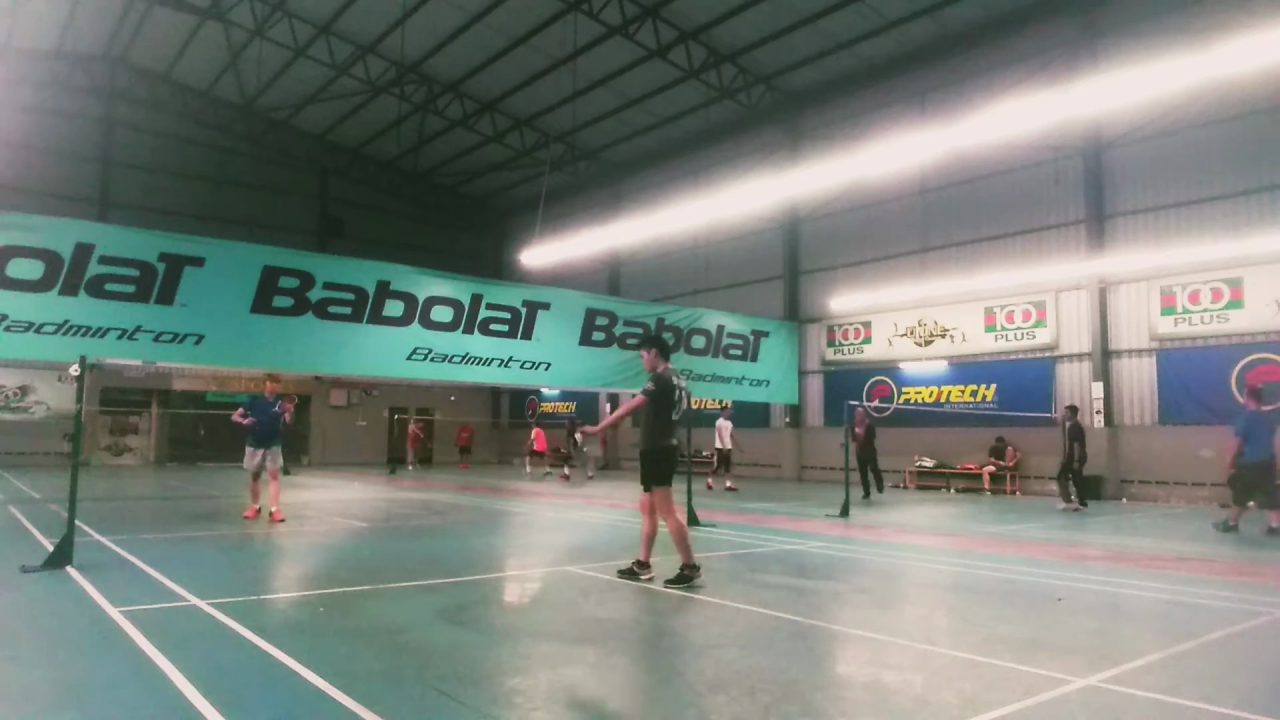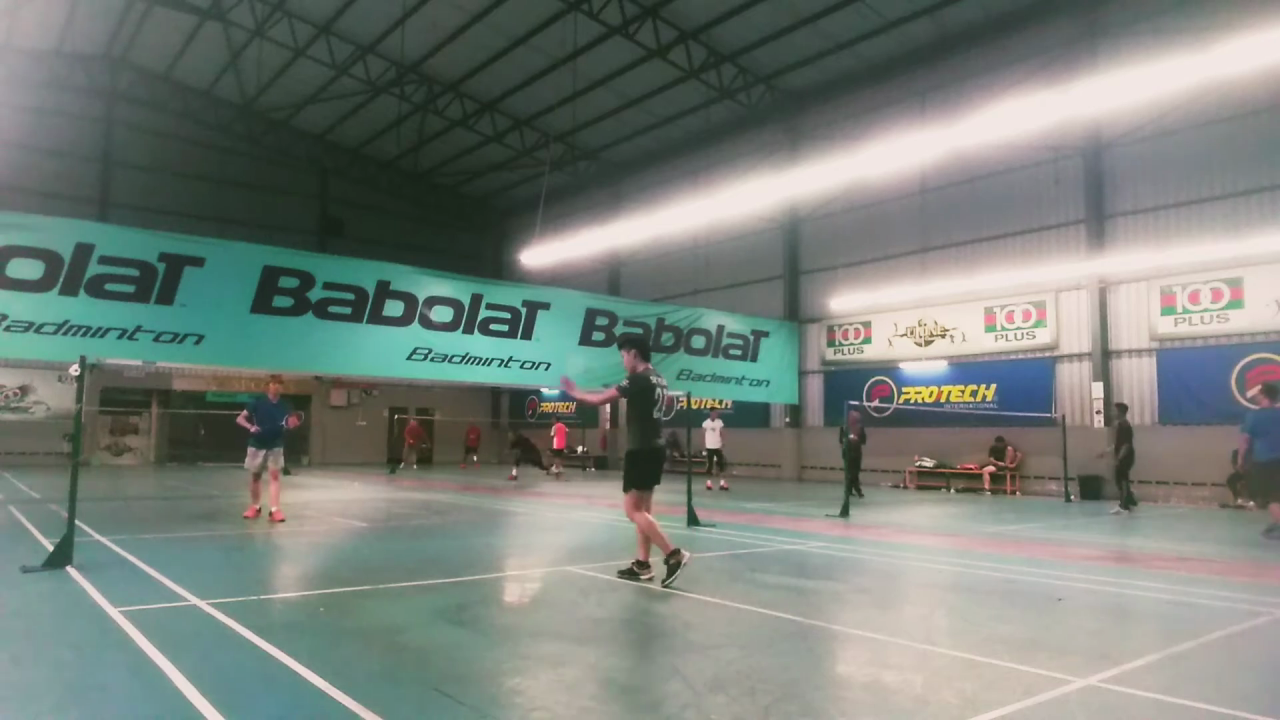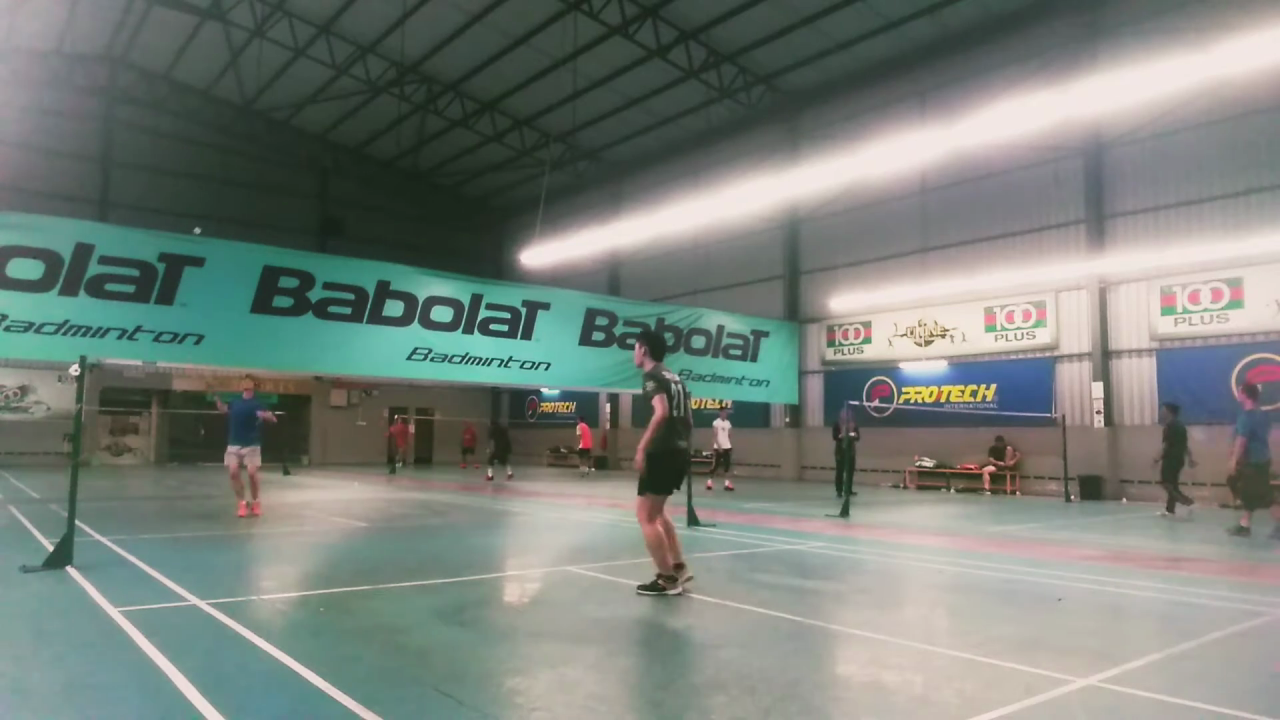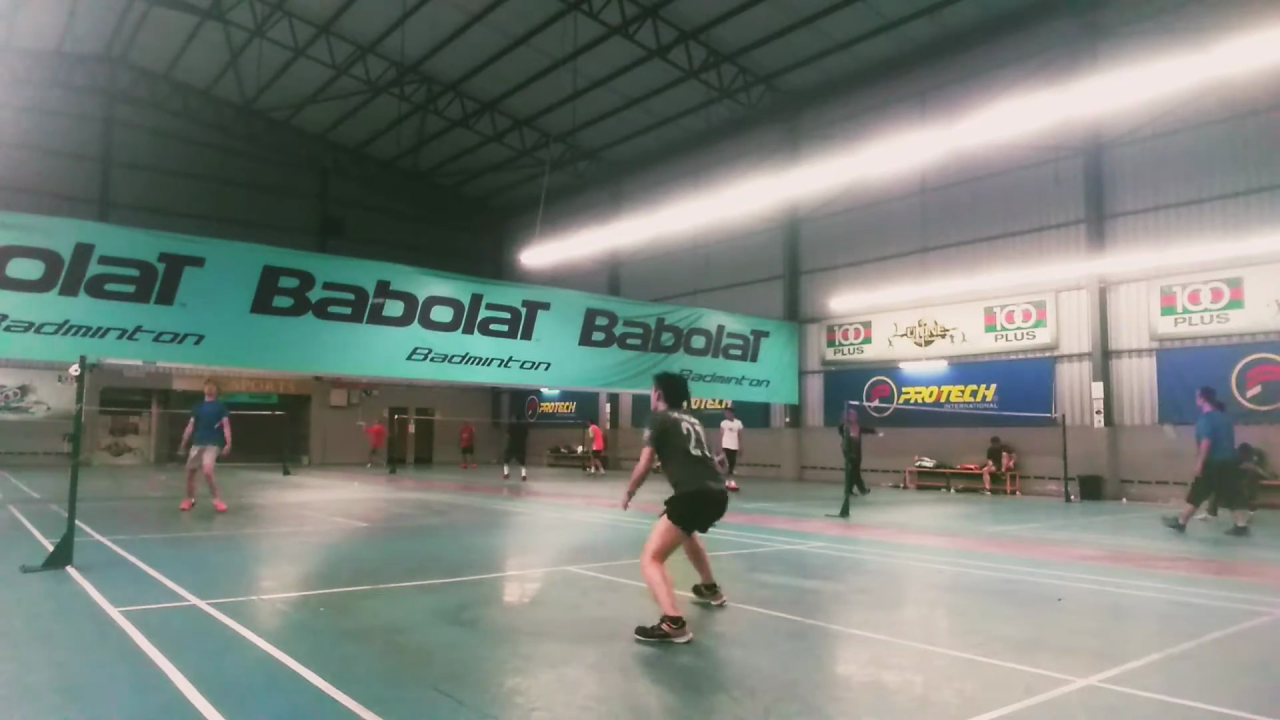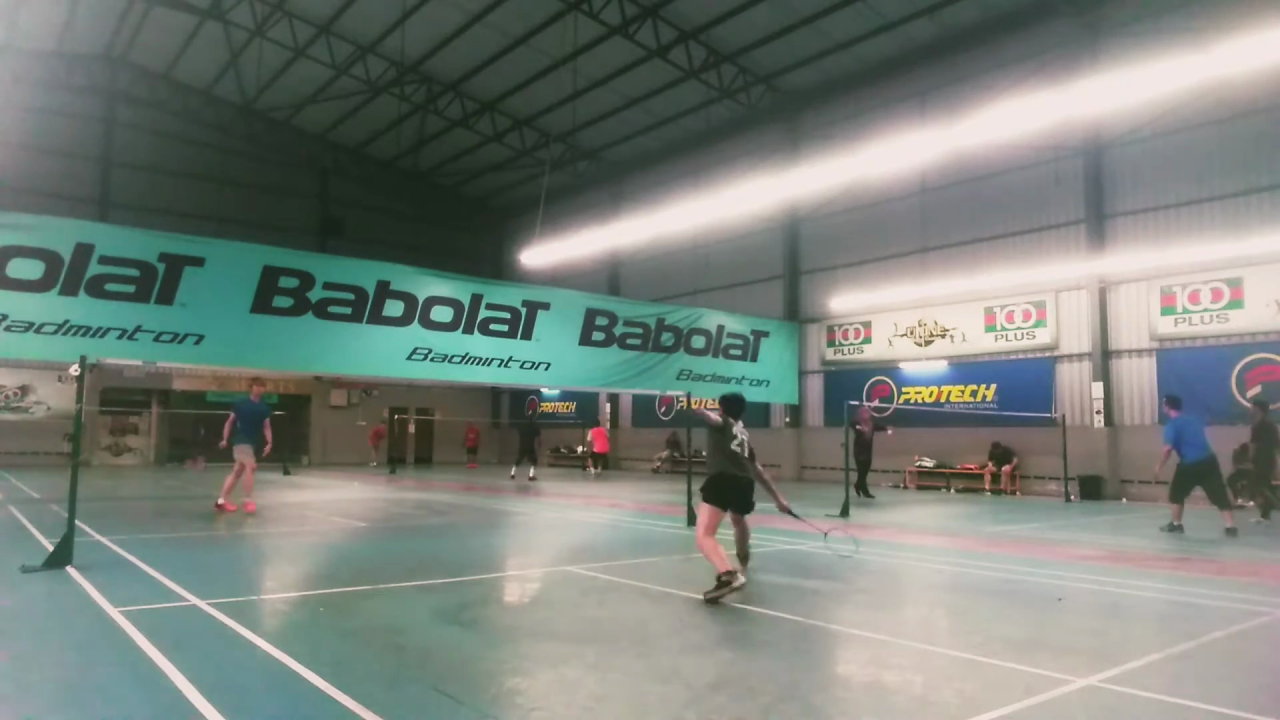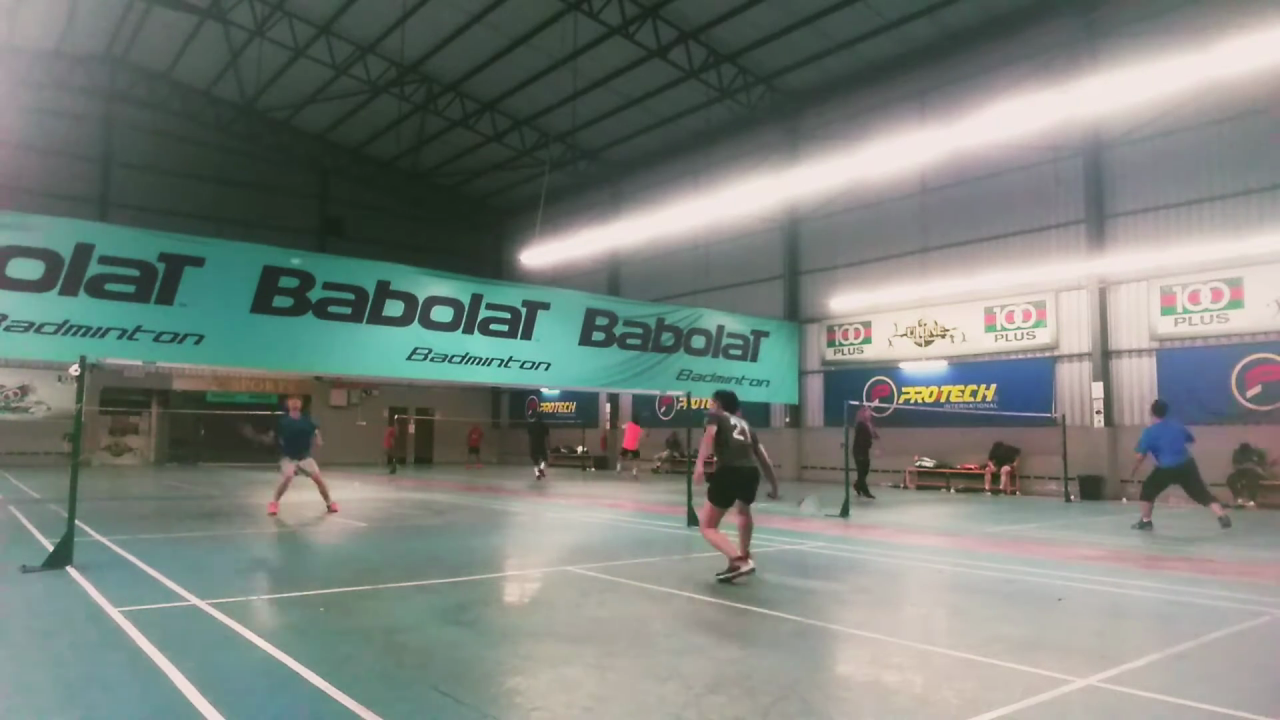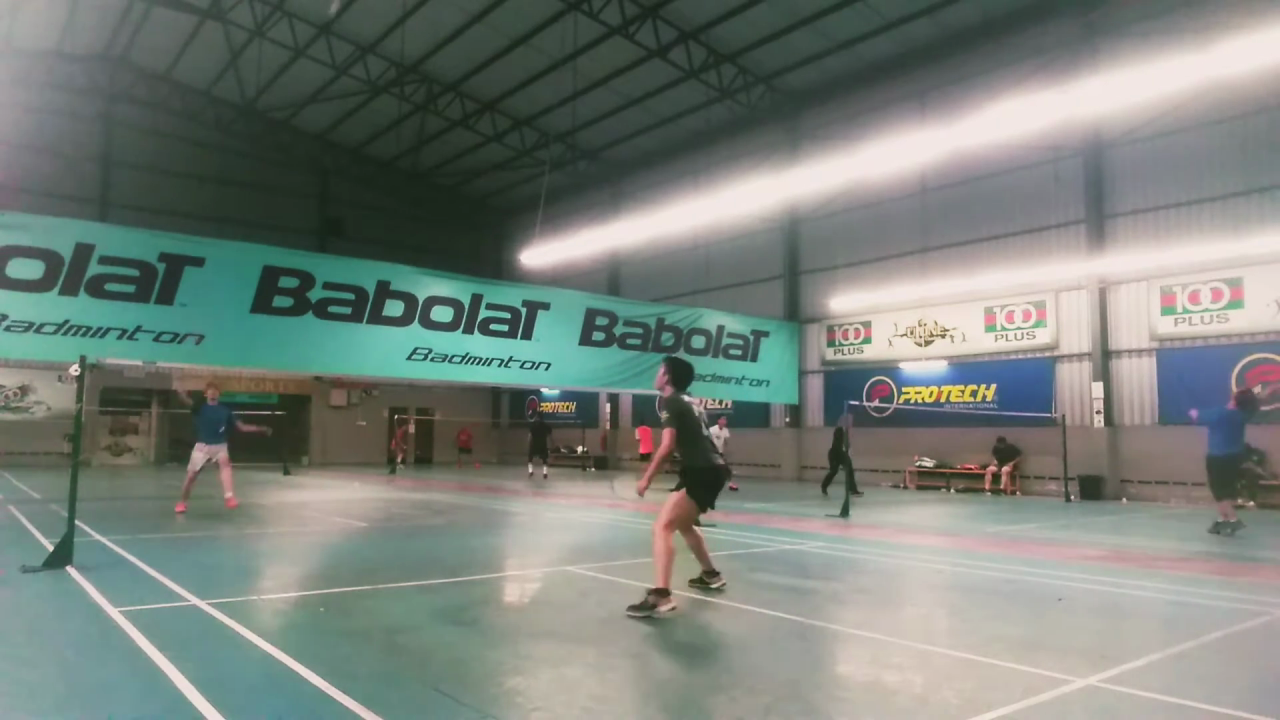
dt=0.5s
person 1, frame 1
left shoulder: (661, 379)
right shoulder: (677, 379)
left elbow: (629, 408)
left wrist: (598, 428)
left hip: (657, 451)
right hip: (664, 449)
left knee: (667, 512)
right knee: (647, 508)
left ankle: (690, 567)
right ankle: (643, 565)
person 1, frame 2
left shoulder: (639, 379)
right shoulder: (658, 380)
left elbow: (602, 399)
left wrist: (575, 392)
left hip: (642, 451)
right hip: (654, 449)
left knee: (634, 511)
right knee: (642, 510)
left ankle: (674, 555)
right ankle: (642, 564)
person 1, frame 3
left shoulder: (653, 377)
right shoulder: (674, 377)
left elbow: (661, 413)
right elbow: (688, 419)
left wrist: (641, 449)
left hip: (663, 454)
right hip: (680, 452)
left knee: (646, 518)
right knee: (657, 512)
left ankle: (667, 579)
right ankle: (678, 566)
person 1, frame 4
left shoulder: (658, 420)
right shoulder: (693, 422)
left elbow: (645, 465)
left wrist: (629, 493)
left hip: (692, 496)
right hip: (718, 495)
left knee: (650, 560)
right knee: (685, 534)
left ankle: (672, 623)
right ankle: (711, 589)
person 1, frame 5
left shoulder: (720, 422)
right shoulder: (743, 434)
left elbow: (713, 419)
right elbow: (759, 473)
left wrist: (703, 413)
right wrist: (778, 499)
left hip: (722, 480)
right hip: (744, 483)
left knee: (703, 536)
right knee: (738, 517)
left ankle: (727, 576)
right ankle: (743, 560)
person 1, frame 6
left shoulder: (715, 417)
right shoulder: (745, 426)
left elbow: (709, 436)
right elbow: (766, 461)
left wrist: (699, 464)
right wrist: (774, 488)
left hip: (729, 472)
right hip: (750, 472)
left knee: (707, 527)
right knee: (743, 512)
left ankle: (739, 561)
right ankle: (744, 556)
person 1, frame 7
left shoulder: (671, 403)
right shoulder: (692, 403)
left elbow: (667, 446)
left wrist: (647, 478)
left hip: (701, 473)
right hip: (716, 470)
left knee: (662, 527)
right knee: (684, 524)
left ankle: (660, 595)
right ankle: (711, 574)
